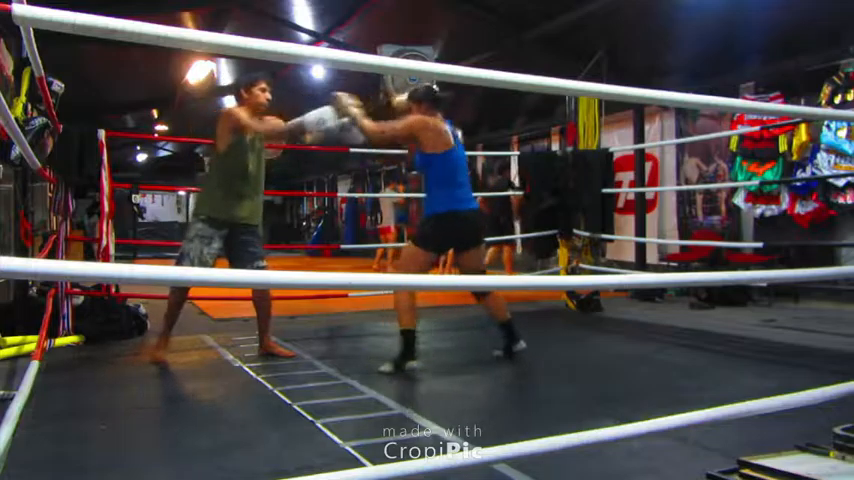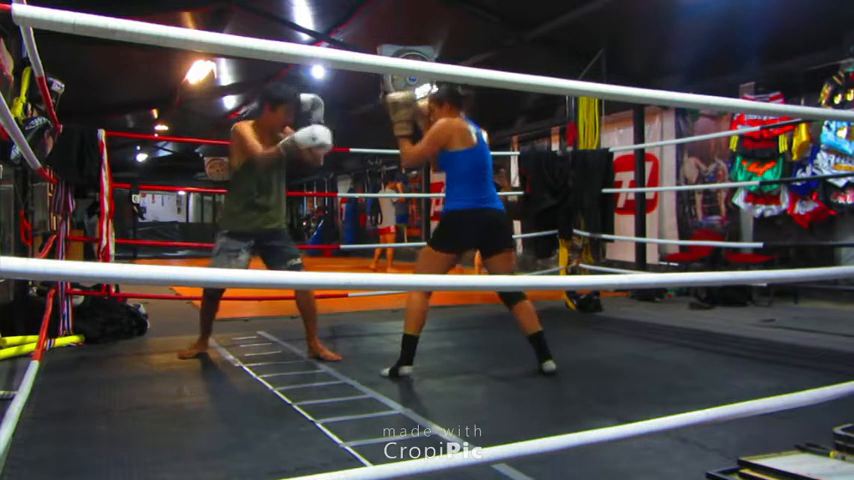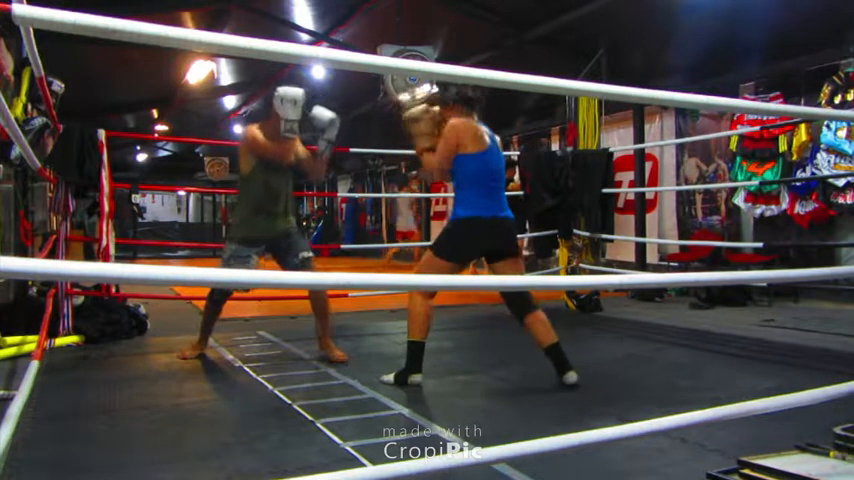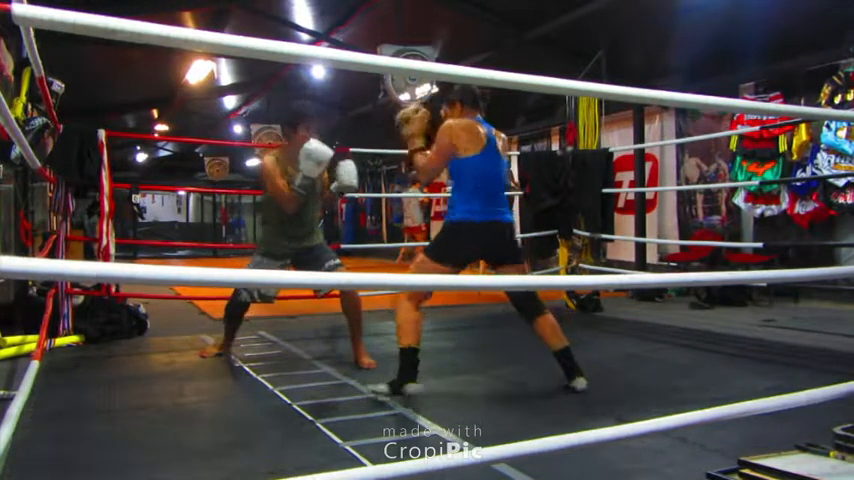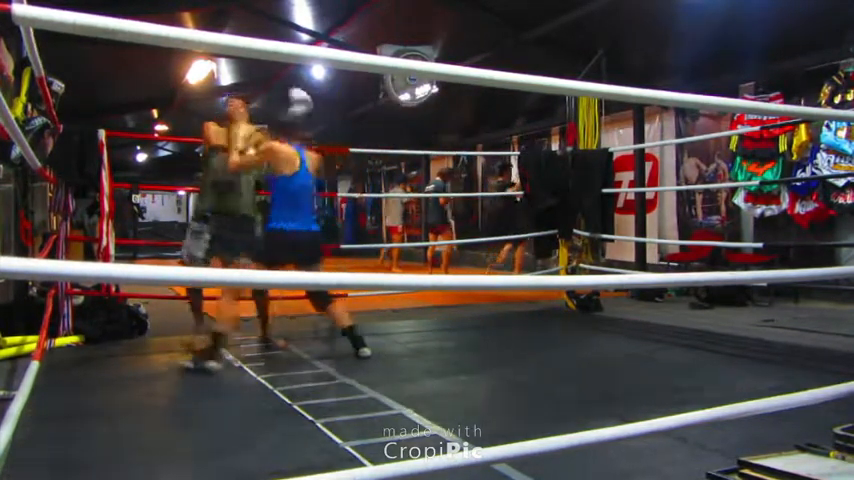
dt=1s
person 1, frame 1
left shoulder: (425, 125)
right shoulder: (450, 130)
left elbow: (376, 132)
left wrist: (353, 110)
right wrist: (411, 137)
left hip: (443, 219)
right hip: (469, 216)
left ankle: (407, 356)
right ankle: (512, 340)
person 1, frame 2
left shoulder: (446, 126)
right shoulder: (478, 131)
left elbow: (410, 160)
left wrist: (401, 126)
right wrist: (428, 128)
left hip: (459, 218)
right hip: (494, 217)
left knee: (419, 288)
right knee: (511, 292)
left ankle: (405, 361)
right ankle: (545, 357)
person 1, frame 3
left shoulder: (458, 127)
right shoulder: (489, 136)
left elbow: (437, 172)
left wrist: (422, 139)
right wrist: (435, 137)
left hip: (467, 225)
right hip: (502, 226)
left knee: (420, 290)
right knee: (522, 302)
left ankle: (411, 369)
right ankle: (565, 369)
person 1, frame 4
left shoulder: (453, 127)
right shoulder: (497, 139)
left elbow: (426, 173)
left wrist: (415, 138)
left hip: (462, 229)
right hip: (500, 230)
left knee: (408, 299)
right knee: (532, 307)
left ankle: (406, 378)
right ankle: (575, 375)
person 1, frame 5
left shoulder: (275, 148)
right shoulder: (311, 157)
left elbow: (235, 164)
left wrist: (247, 151)
left hip: (280, 236)
right hip: (307, 241)
right knee: (322, 297)
right ankle: (358, 346)
person 2, frame 1
left shoulder: (267, 123)
right shoulder: (231, 117)
right elbow: (274, 134)
right wrist: (304, 124)
left hip: (246, 217)
right hip: (213, 214)
left ankle: (264, 341)
right ankle: (163, 340)
person 2, frame 2
left shoulder: (285, 134)
right shoulder: (242, 130)
left elbow: (316, 160)
right elbow: (260, 159)
left wrist: (315, 121)
right wrist: (294, 141)
left hip: (273, 225)
right hip: (238, 225)
right knee: (214, 285)
left ankle: (314, 344)
right ankle: (202, 340)
person 2, frame 3
left shoulder: (291, 139)
right shoulder: (251, 135)
left elbow: (317, 174)
right elbow: (284, 158)
left wrist: (327, 139)
right wrist: (290, 120)
left hip: (283, 226)
right hip: (248, 229)
right knee: (221, 289)
left ankle: (327, 343)
right ankle: (201, 341)
person 2, frame 4
left shoulder: (319, 156)
right shoulder: (271, 163)
right elbow: (289, 207)
left wrist: (339, 186)
right wrist: (305, 174)
left hip: (311, 242)
right hip: (275, 245)
right knee: (241, 297)
left ankle: (359, 349)
right ankle: (226, 342)
person 2, frame 5
left shoulder: (253, 133)
right shoulder: (212, 128)
right elbow: (218, 143)
left hip: (241, 213)
right hip: (209, 211)
left ankle: (266, 332)
right ankle: (200, 326)
